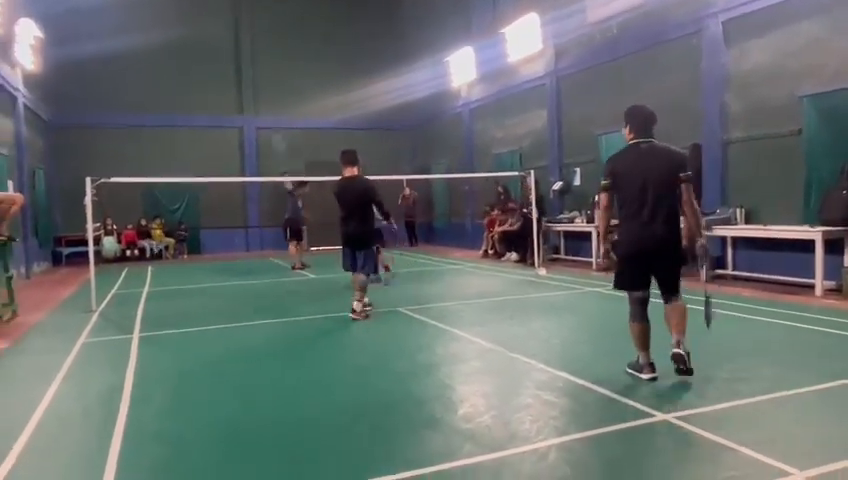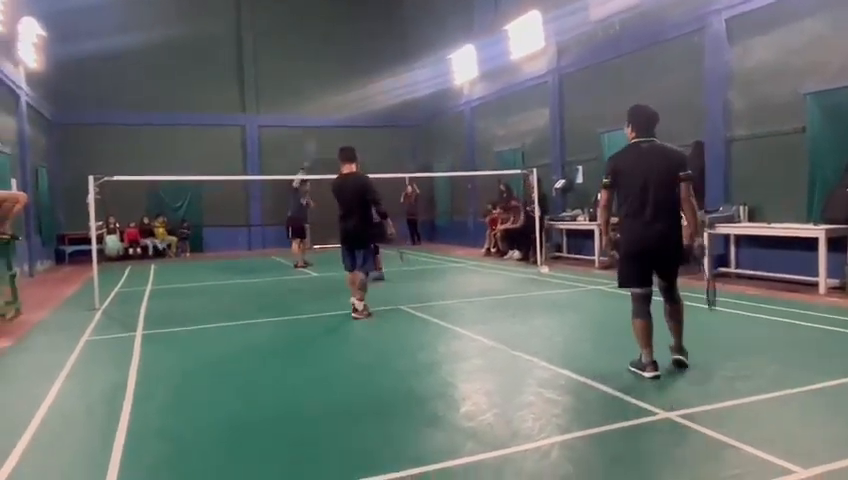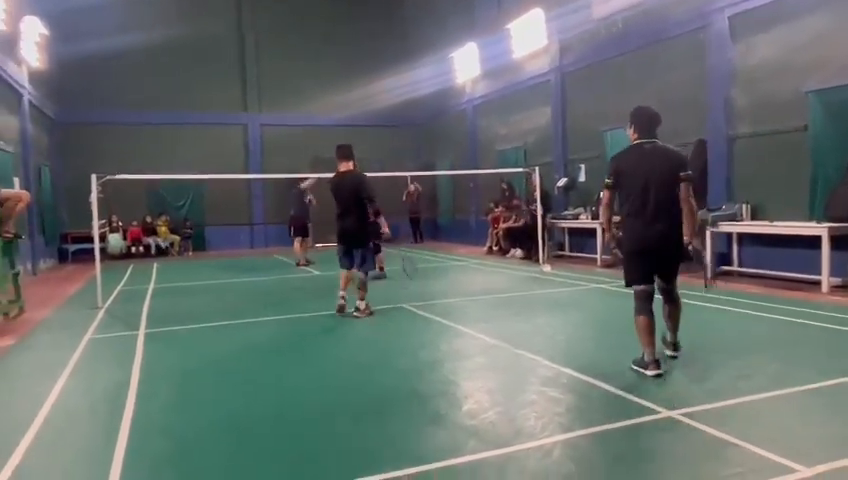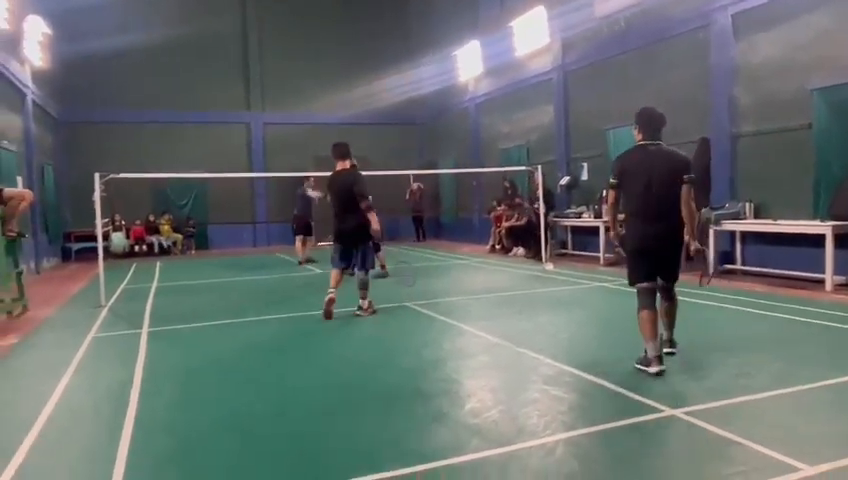
dt=0.1s
person 1, frame 1
left shoulder: (615, 163)
right shoulder: (675, 157)
left elbow: (605, 206)
right elbow: (687, 201)
left wrist: (604, 240)
right wrist: (697, 235)
left hip: (631, 242)
right hip: (666, 240)
left knee: (638, 302)
right knee: (672, 294)
left ankle: (645, 363)
right ankle: (679, 347)
person 1, frame 2
left shoulder: (617, 161)
right shoulder: (676, 156)
left elbow: (605, 204)
right elbow: (686, 200)
left wrist: (605, 234)
right wrist: (694, 233)
left hip: (634, 239)
right hip: (668, 237)
left knee: (640, 299)
right knee: (670, 291)
left ankle: (647, 362)
right ankle: (677, 347)
person 1, frame 3
left shoulder: (619, 161)
right shoulder: (677, 157)
left elbow: (607, 202)
right elbow: (686, 201)
left wrist: (608, 231)
right wrist: (690, 235)
left hip: (636, 239)
right hip: (670, 237)
left knee: (642, 297)
right knee: (668, 289)
left ankle: (650, 360)
right ankle: (672, 341)
person 1, frame 4
left shoulder: (623, 161)
right shoulder: (680, 160)
left elbow: (612, 202)
right elbow: (686, 203)
left wrist: (613, 229)
right wrist: (692, 238)
left hip: (638, 237)
right hip: (670, 237)
left knee: (645, 294)
right knee: (667, 289)
left ankle: (653, 356)
right ankle: (667, 339)
person 2, frame 1
left shoulder: (338, 186)
right shoulder: (366, 183)
right elbow: (380, 207)
right wrist: (390, 221)
left hip: (347, 234)
right hip: (364, 233)
left knee: (354, 269)
right knee: (364, 271)
left ankle: (363, 300)
right ankle: (357, 308)
person 2, frame 2
left shoulder: (336, 183)
right shoulder: (363, 180)
right elbow: (377, 205)
right wrist: (388, 224)
left hip: (346, 231)
right hip: (363, 231)
left knee: (352, 269)
right knee: (362, 269)
left ankle: (355, 299)
right ankle: (359, 307)
person 2, frame 3
left shoulder: (334, 181)
right shoulder: (360, 178)
right elbow: (371, 204)
left hip: (343, 230)
right hip: (360, 230)
left knee: (346, 265)
right knee: (362, 268)
left ankle: (342, 295)
right ankle: (361, 305)
person 2, frame 4
left shoulder: (332, 180)
right shoulder: (355, 176)
right elbow: (363, 200)
right wrist: (374, 221)
left hip: (340, 229)
right hip: (358, 229)
left knee: (338, 265)
right knee: (362, 267)
left ankle: (331, 293)
right ankle: (363, 304)
